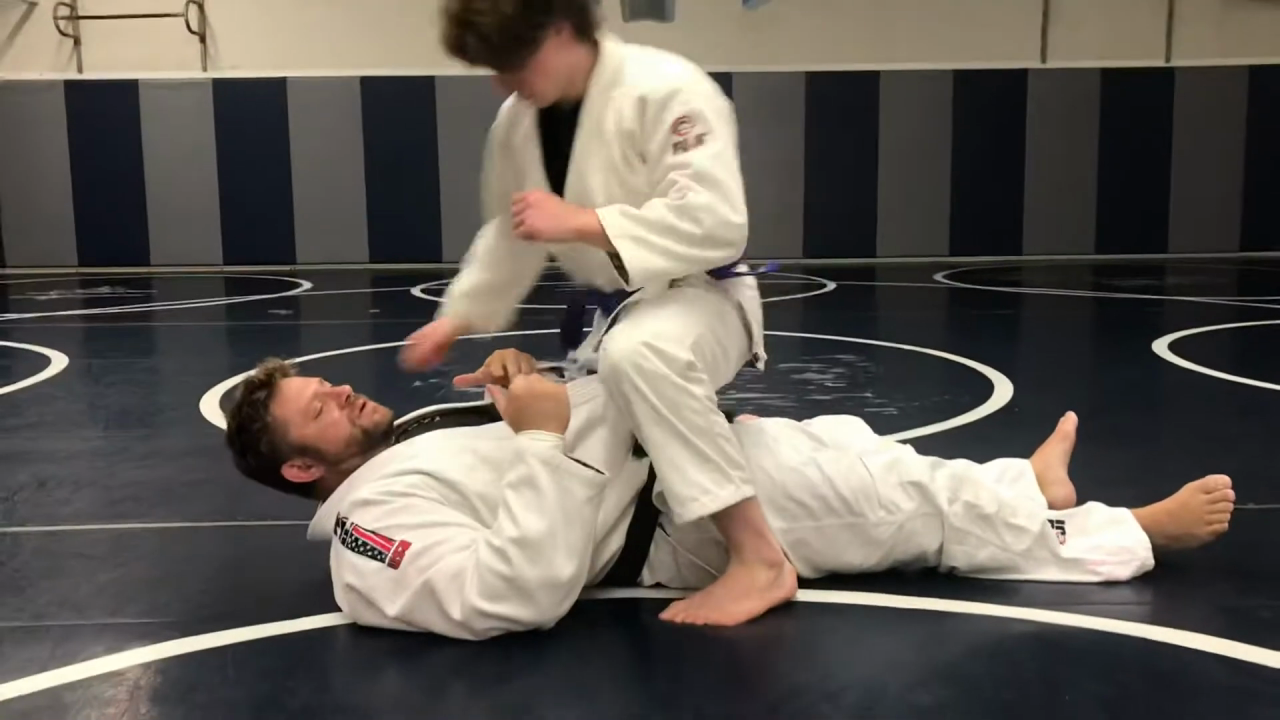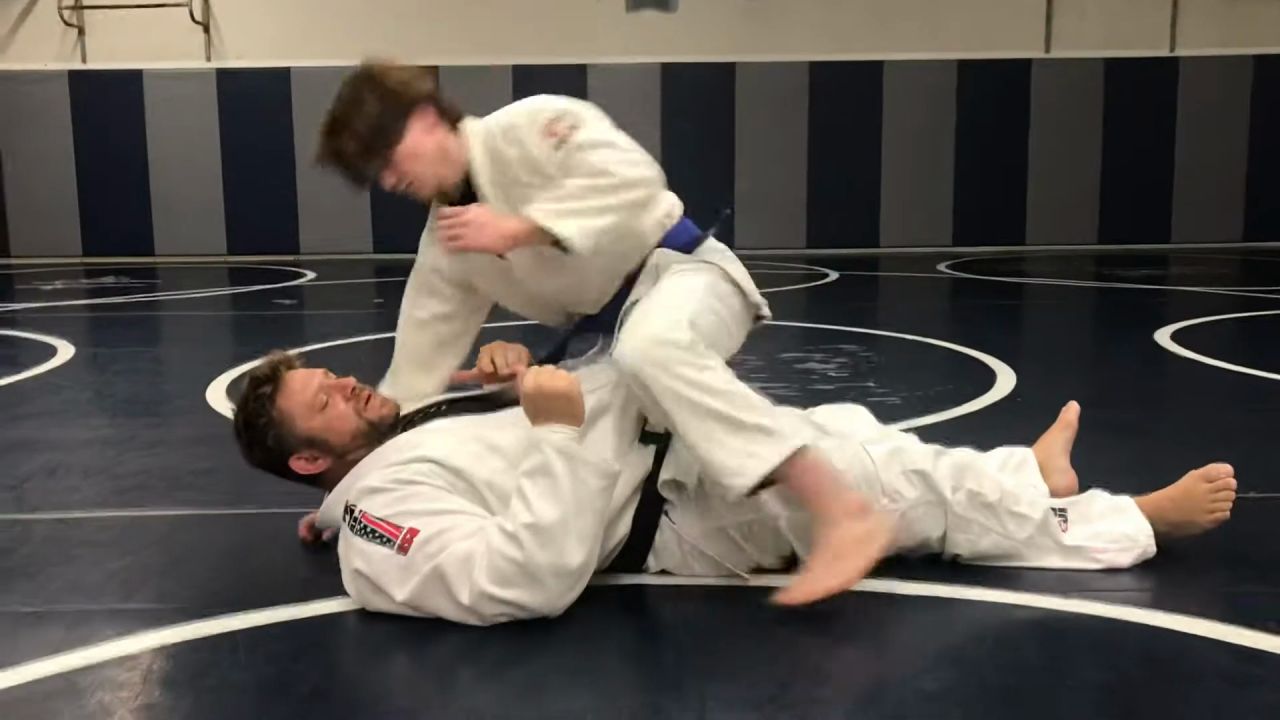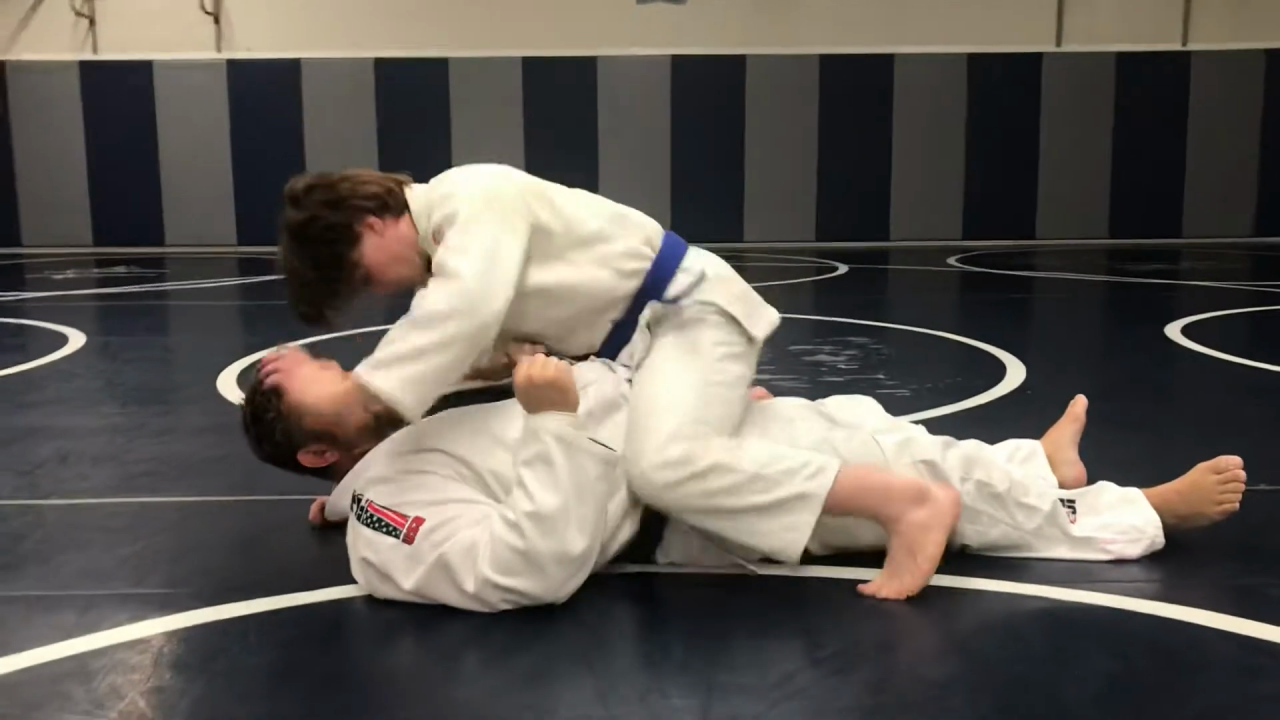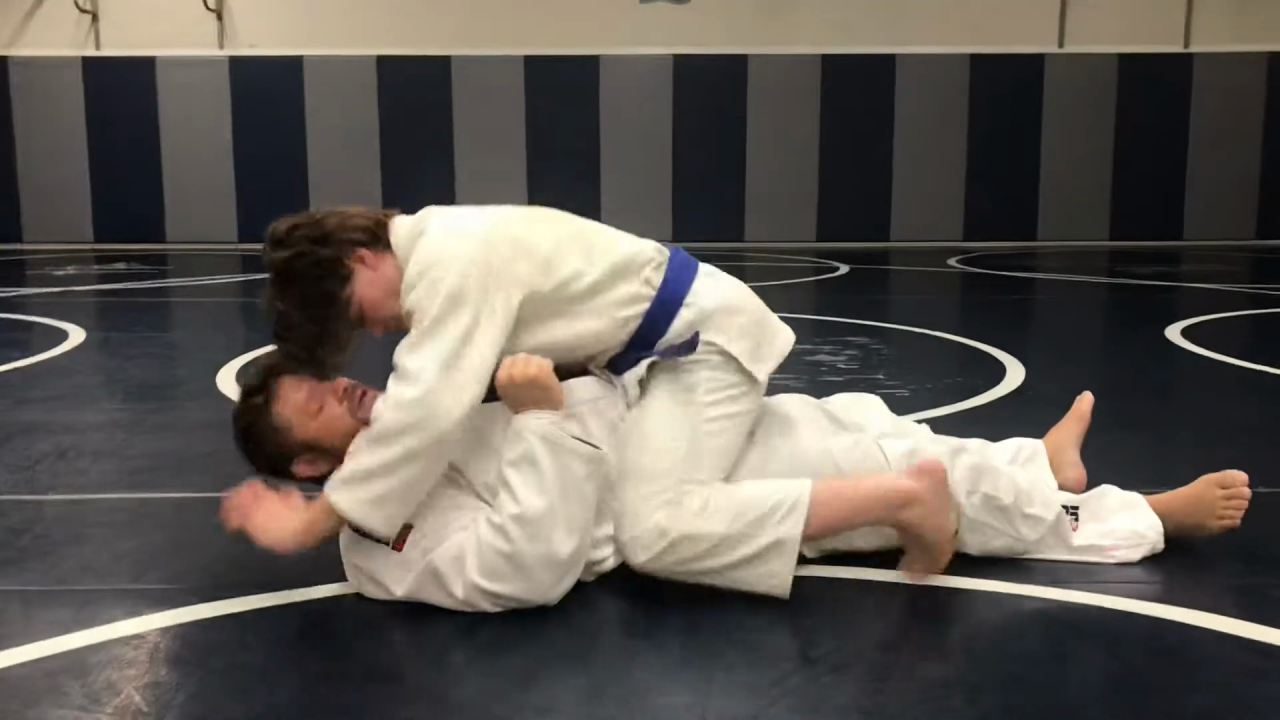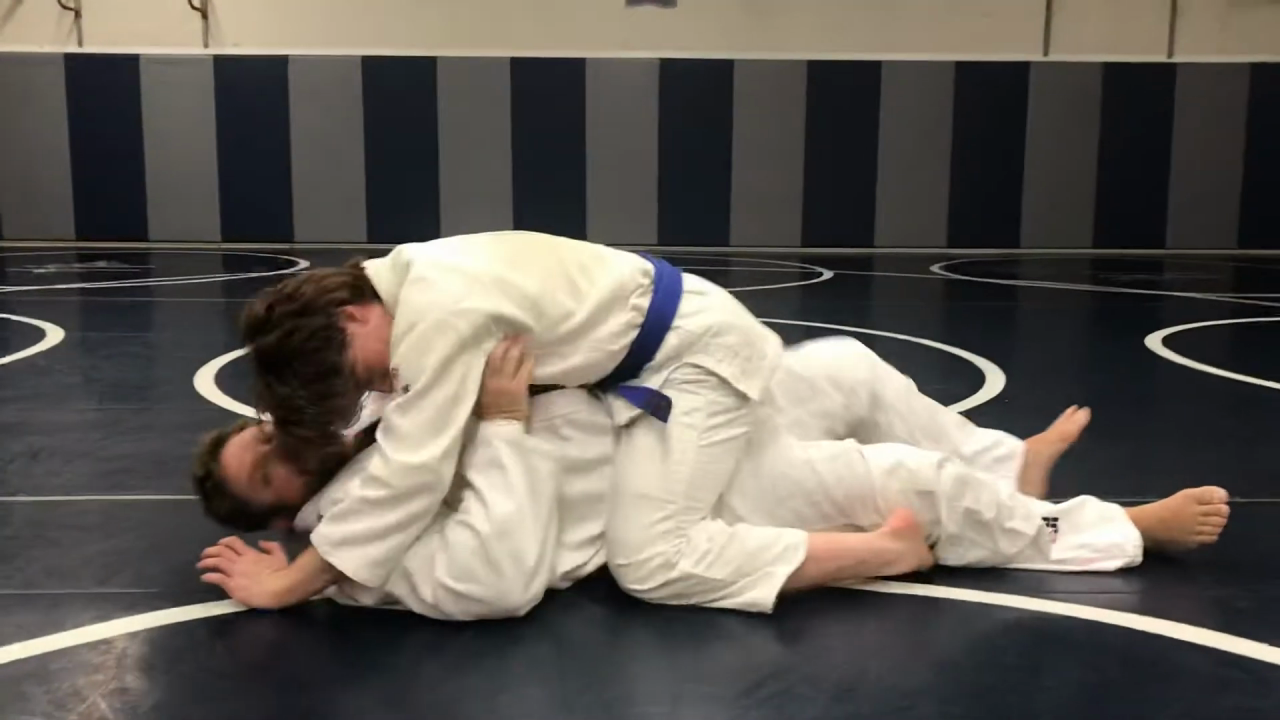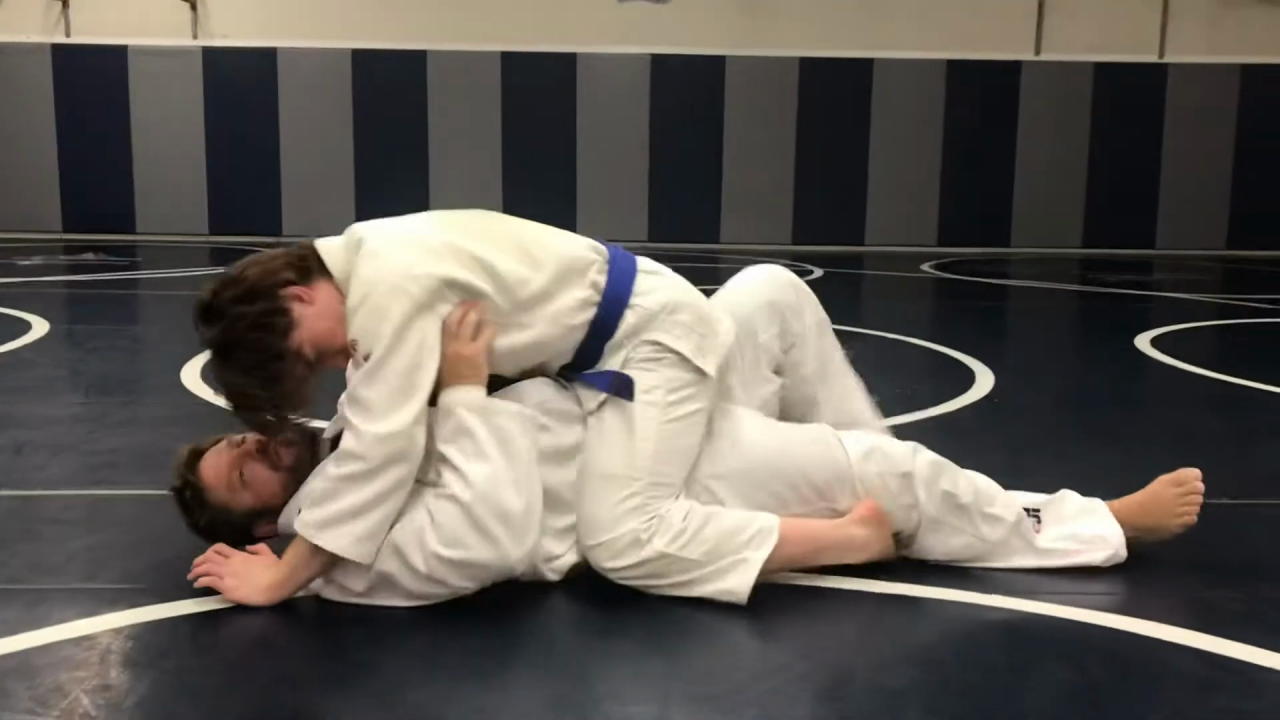
dt=0.3s
person 1, frame 1
left shoulder: (396, 455)
right shoulder: (372, 541)
left elbow: (535, 430)
right elbow: (524, 594)
left wrist: (522, 379)
right wrist: (540, 439)
left hip: (660, 450)
right hip: (685, 521)
left knee: (857, 451)
right knee: (916, 507)
left ankle: (1026, 487)
right ankle: (1137, 531)
person 1, frame 2
left shoulder: (400, 448)
right shoulder: (382, 537)
right elbow: (531, 581)
left wrist: (520, 386)
right wrist: (555, 428)
left hip: (663, 443)
right hip: (688, 513)
left knee: (848, 431)
right knee: (915, 491)
left ankle: (1033, 475)
right ankle: (1140, 520)
person 1, frame 3
left shoulder: (403, 447)
right shoulder: (389, 526)
right elbow: (537, 567)
right wrist: (551, 418)
right hip: (691, 506)
left knee: (859, 421)
right knee: (929, 478)
left ankle: (1038, 465)
right ankle: (1146, 511)
person 1, frame 4
right shoulder: (385, 533)
right elbow: (532, 567)
right wrist: (538, 415)
left knee: (863, 417)
right knee: (939, 482)
left ankle: (1043, 465)
right ankle: (1150, 515)
person 1, frame 5
left shoulder: (372, 447)
right elbow: (499, 578)
right wrist: (503, 423)
left knee: (843, 366)
right knee: (917, 486)
left ankle: (1010, 469)
right ankle: (1125, 527)
person 1, frame 6
left shoulder: (347, 452)
right shoulder: (352, 551)
right elbow: (496, 539)
right wrist: (461, 390)
left knee: (771, 293)
right knee: (894, 477)
left ankle: (847, 498)
right ankle: (1102, 525)
person 2, frame 1
left shoulder: (665, 90)
right shoulder: (516, 122)
left elbow: (713, 221)
right elbow: (504, 235)
left wrist: (582, 222)
right wrist: (458, 319)
left hip: (701, 294)
right hip: (618, 307)
left knee: (636, 355)
left ankle: (759, 560)
right ankle: (711, 433)
person 2, frame 2
left shoulder: (536, 125)
right shoulder: (446, 243)
left elbow: (632, 181)
right elbow: (420, 366)
left wrist: (522, 227)
left hip: (678, 273)
right hip: (610, 315)
left knee: (651, 350)
left ankle: (840, 512)
person 2, frame 3
left shoulder: (470, 197)
right shoulder: (446, 267)
left elbow: (464, 316)
right elbow: (436, 388)
left wrist: (346, 394)
left hip: (688, 307)
right hip: (631, 337)
left knee: (665, 467)
left ankle: (909, 501)
right ankle: (727, 408)
person 2, frame 4
left shoulder: (446, 261)
right shoulder: (438, 246)
left elbow: (422, 417)
right elbow: (436, 402)
left wrist: (313, 521)
right wrist: (358, 491)
left hip: (705, 336)
right hip: (673, 338)
left knee: (655, 539)
person 2, frame 5
left shoulder: (436, 311)
right shoulder: (405, 282)
left elbow: (412, 473)
left wrist: (288, 584)
left hip: (695, 352)
right hip: (662, 344)
left knee: (650, 563)
person 2, frame 6
left shoulder: (387, 281)
right shoulder: (360, 260)
left elbow: (383, 443)
right elbow: (395, 420)
left wrist: (279, 579)
left hip: (650, 334)
right hip: (610, 336)
left knee: (623, 542)
left ankle: (859, 537)
